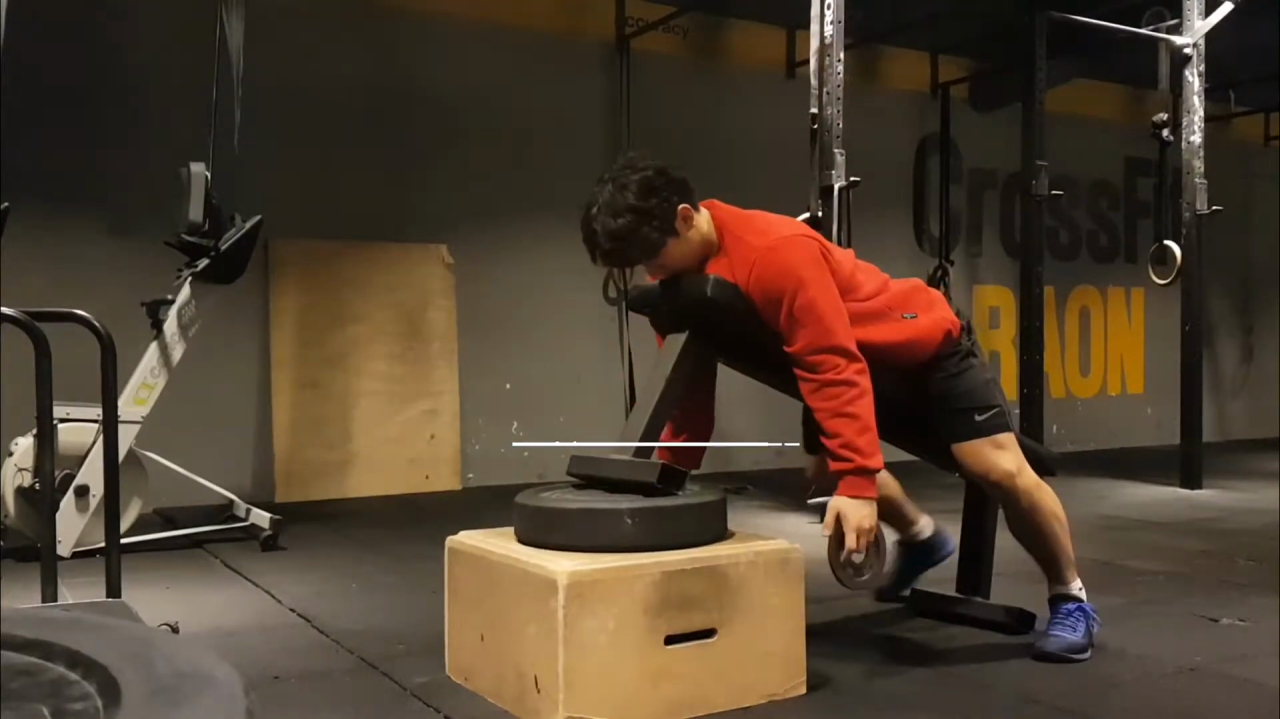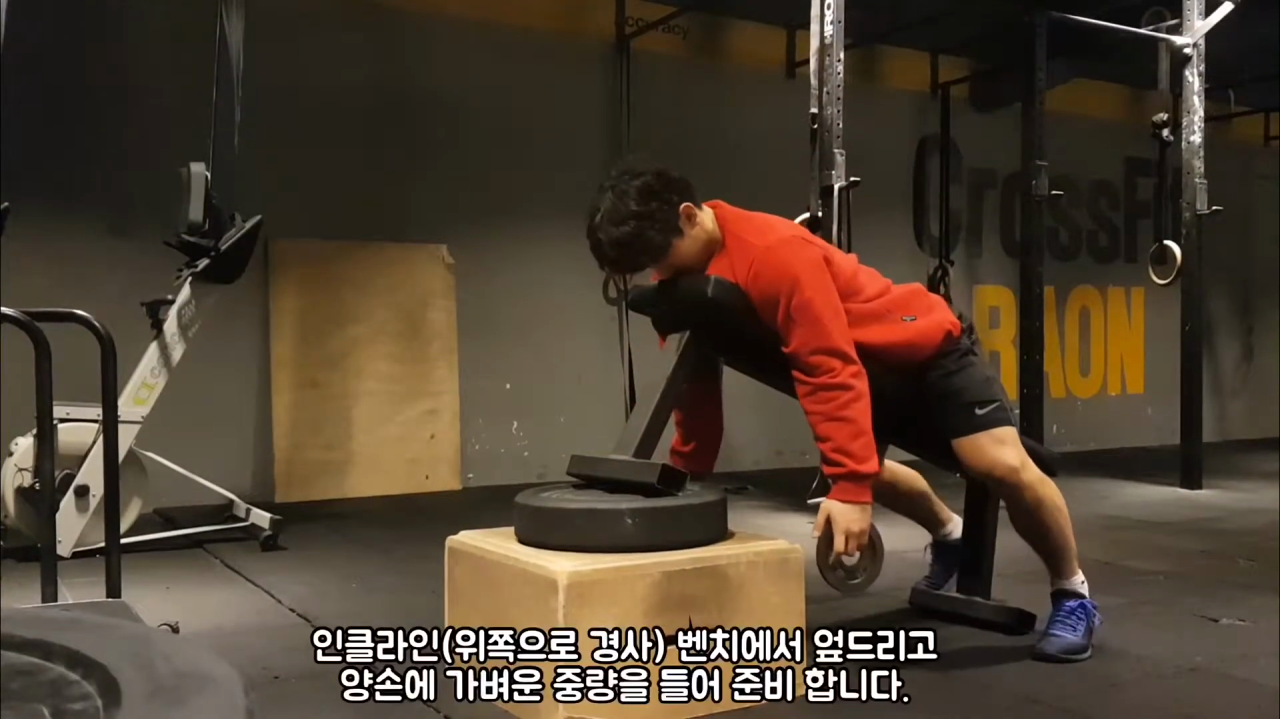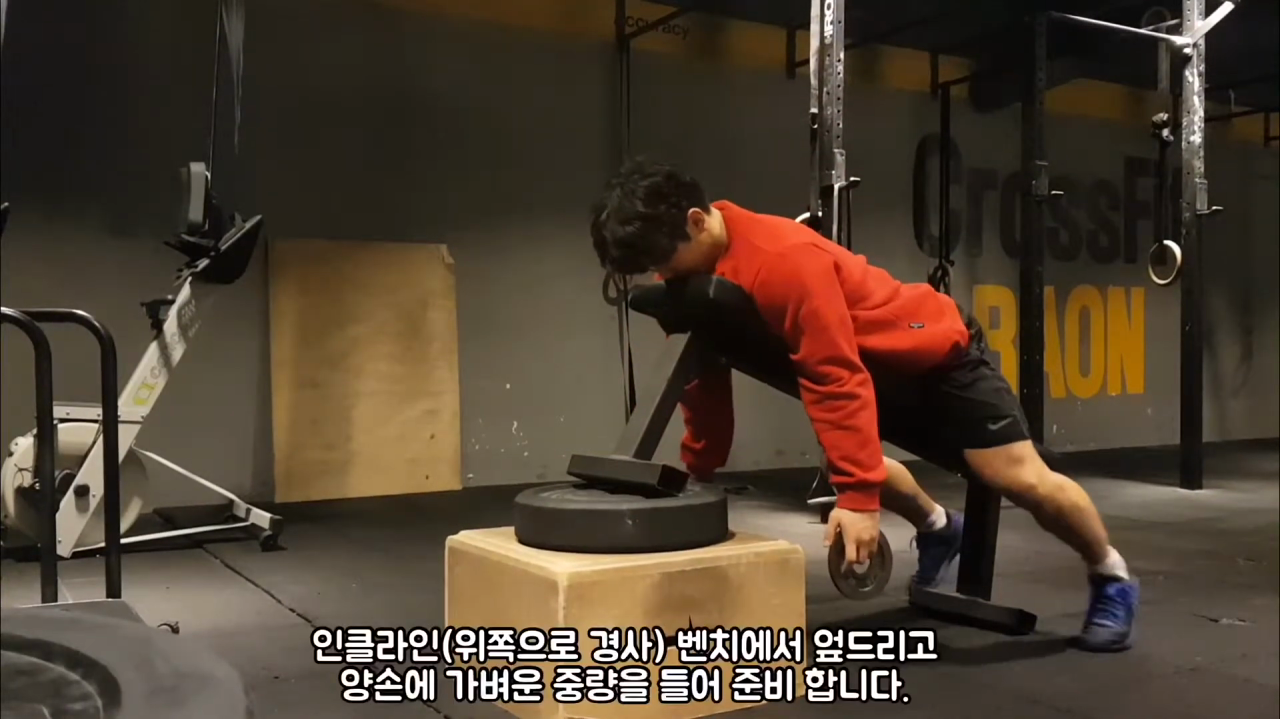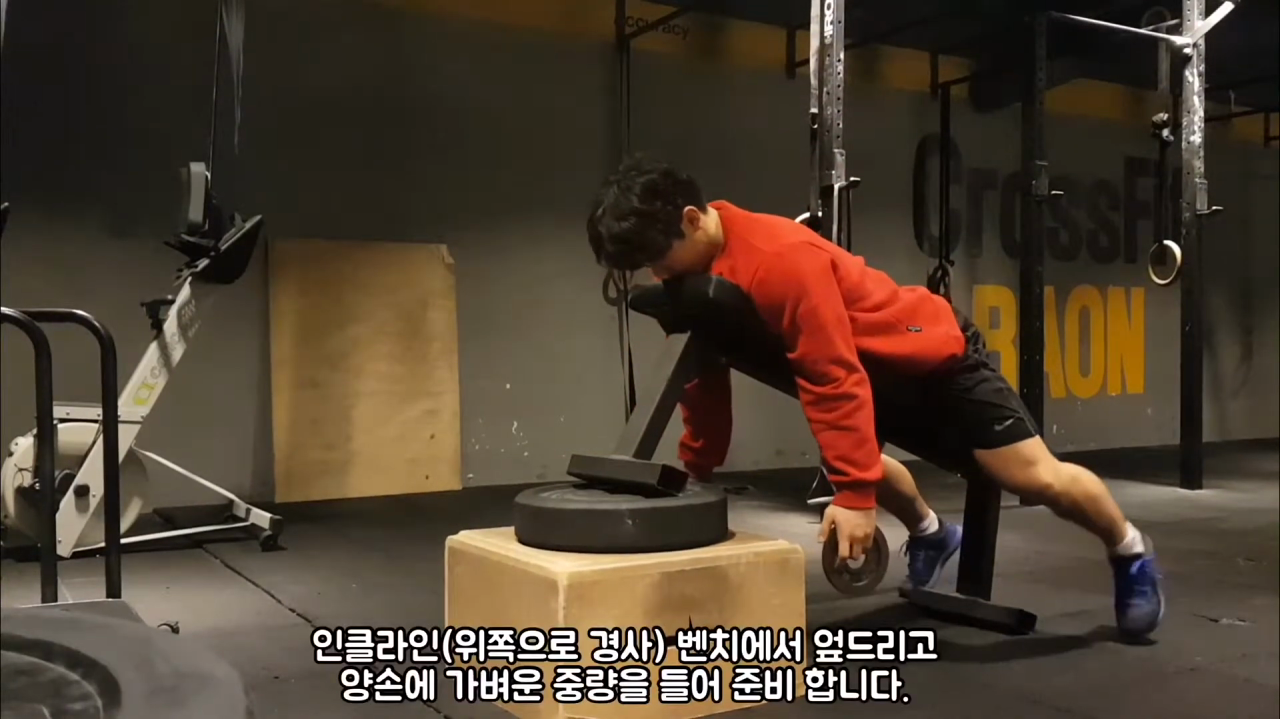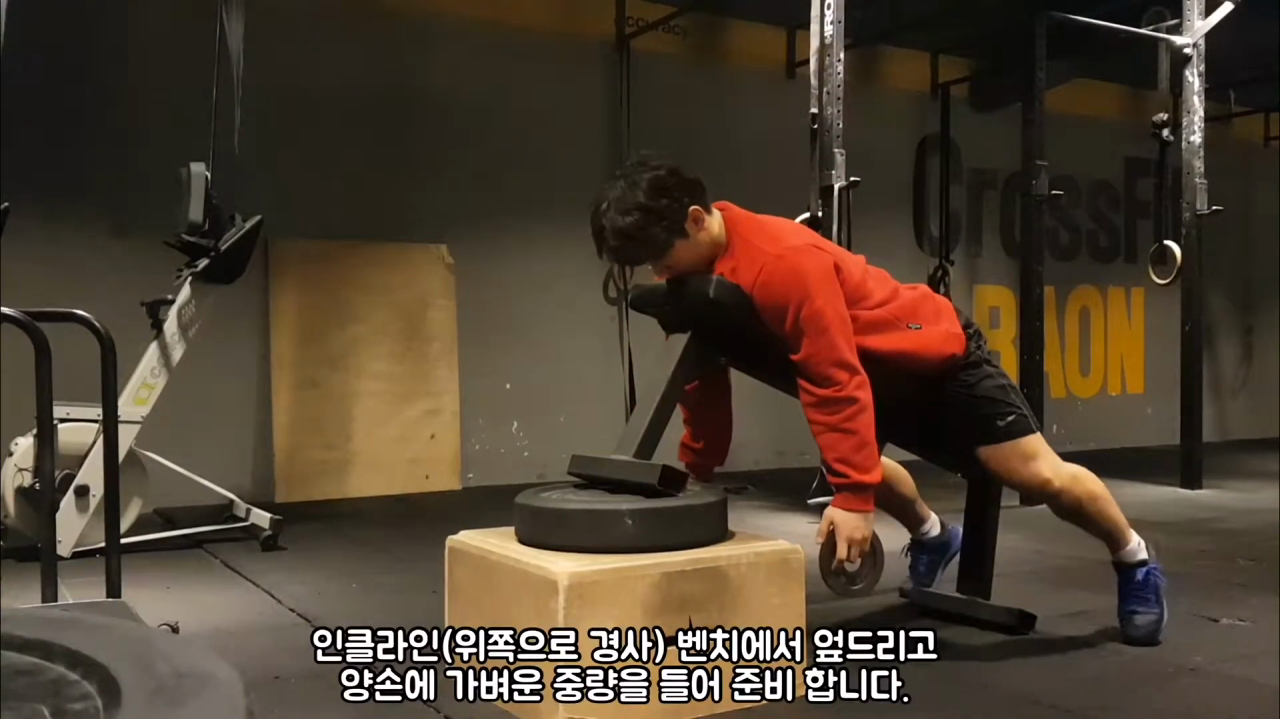
dt=0.3s
person 1, frame 1
left shoulder: (777, 253)
right shoulder: (681, 271)
left elbow: (834, 368)
right elbow: (691, 381)
left wrist: (856, 482)
left hip: (924, 343)
right hip: (864, 358)
left knee: (998, 469)
right knee: (827, 467)
left ankle: (1071, 600)
right ankle: (920, 538)
person 1, frame 2
left shoulder: (775, 252)
right shoulder: (684, 272)
left elbow: (831, 371)
right elbow: (695, 382)
left wrist: (851, 487)
right wrist: (685, 476)
left hip: (925, 345)
right hip: (866, 361)
left knee: (1003, 466)
right knee: (859, 466)
left ankle: (1073, 595)
right ankle: (950, 535)
person 1, frame 3
left shoulder: (784, 259)
right shoulder: (695, 269)
left elbow: (836, 379)
right elbow: (706, 378)
left wrist: (859, 496)
right wrist: (696, 475)
left hip: (935, 348)
right hip: (878, 368)
left knee: (1021, 479)
right knee: (853, 456)
left ankle: (1111, 578)
right ankle: (938, 526)
person 1, frame 4
left shoulder: (782, 258)
right shoulder: (692, 271)
left elbow: (834, 378)
right elbow: (704, 377)
left wrist: (854, 494)
right wrist: (695, 473)
left hip: (934, 354)
right hip: (875, 371)
left knee: (1034, 476)
right knee: (851, 452)
left ankle: (1130, 553)
right ankle: (930, 534)
person 1, frame 5
left shoulder: (784, 260)
right shoulder: (692, 271)
left elbow: (835, 379)
right elbow: (703, 377)
left wrist: (854, 497)
right wrist: (694, 474)
left hip: (936, 353)
right hip: (875, 372)
left knee: (1035, 472)
right knee: (850, 455)
left ankle: (1134, 559)
right ankle: (932, 536)
